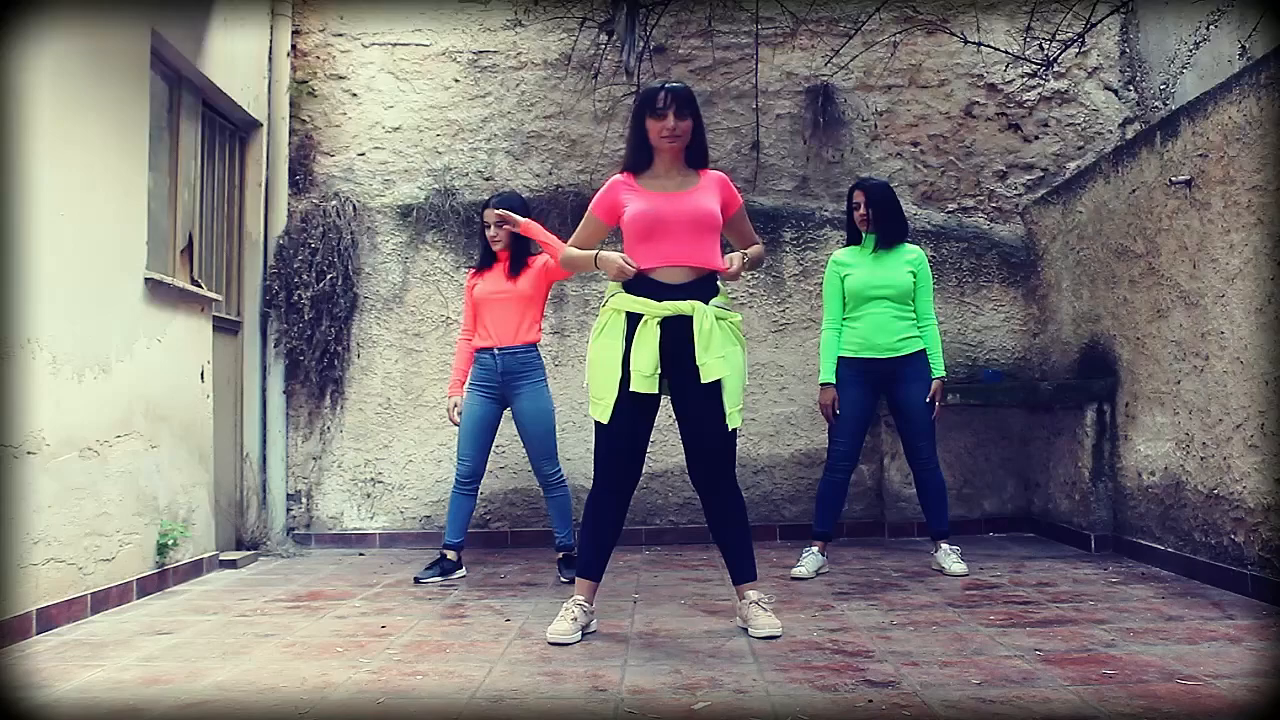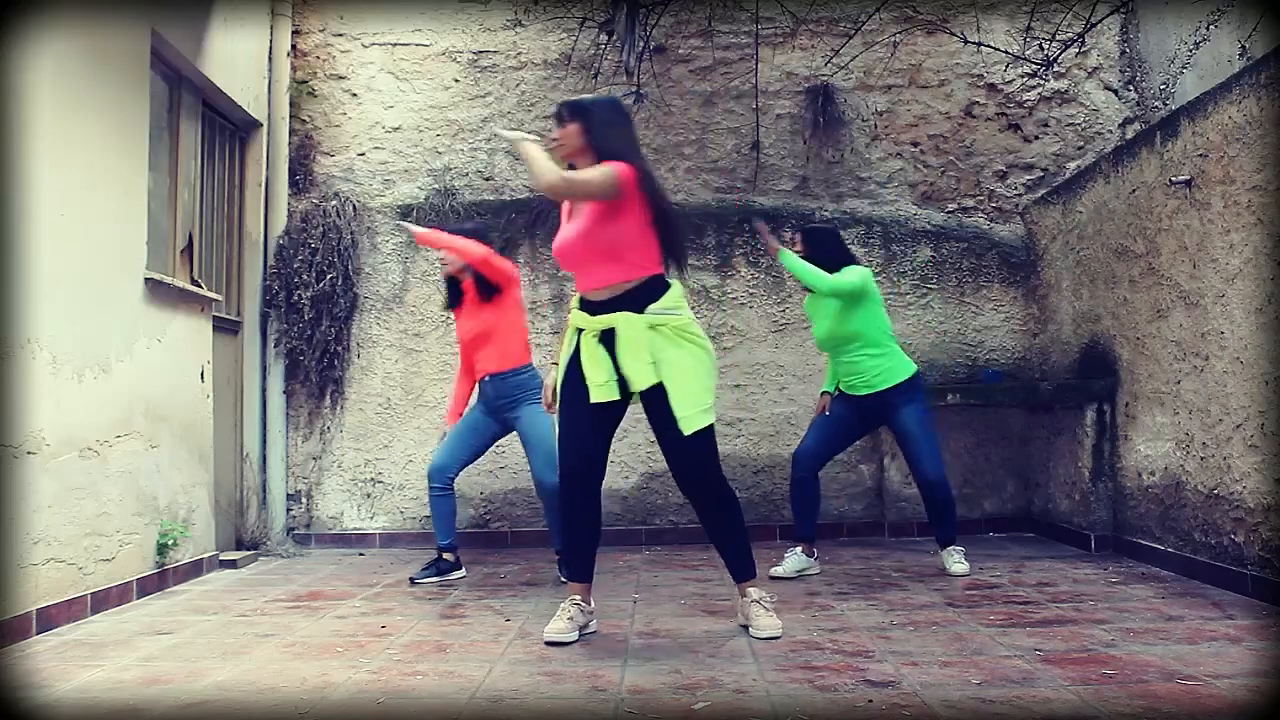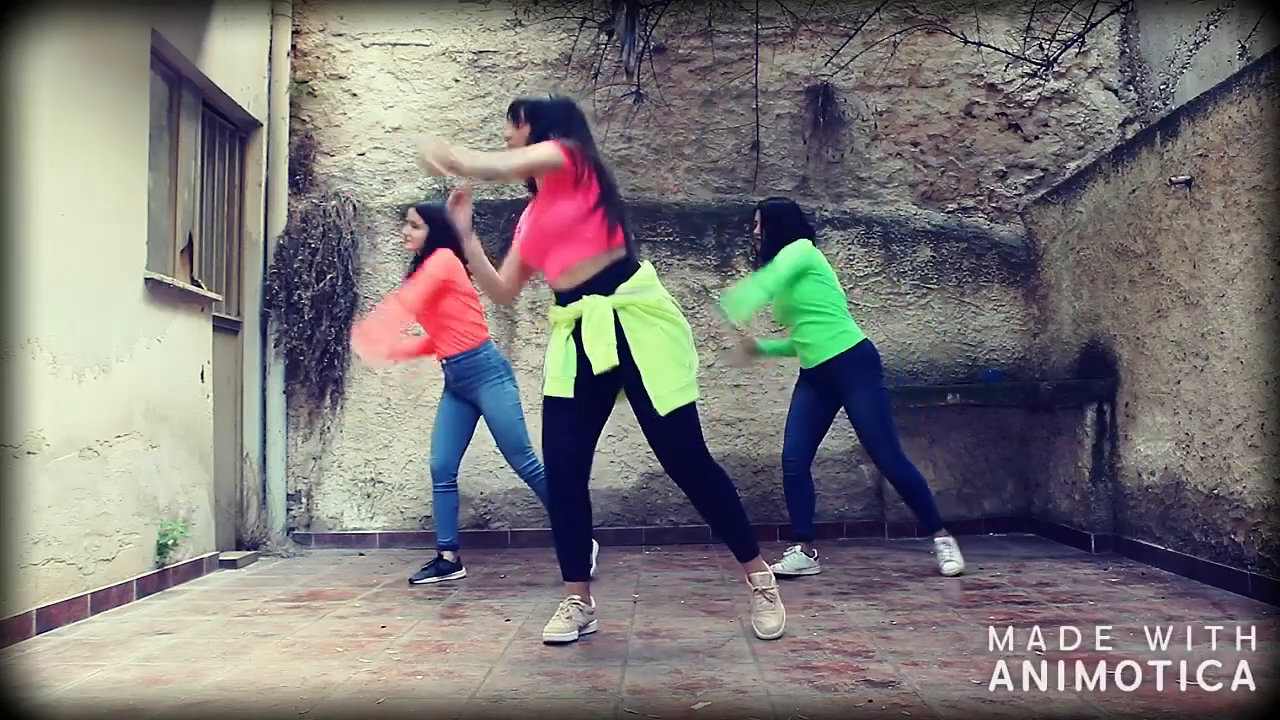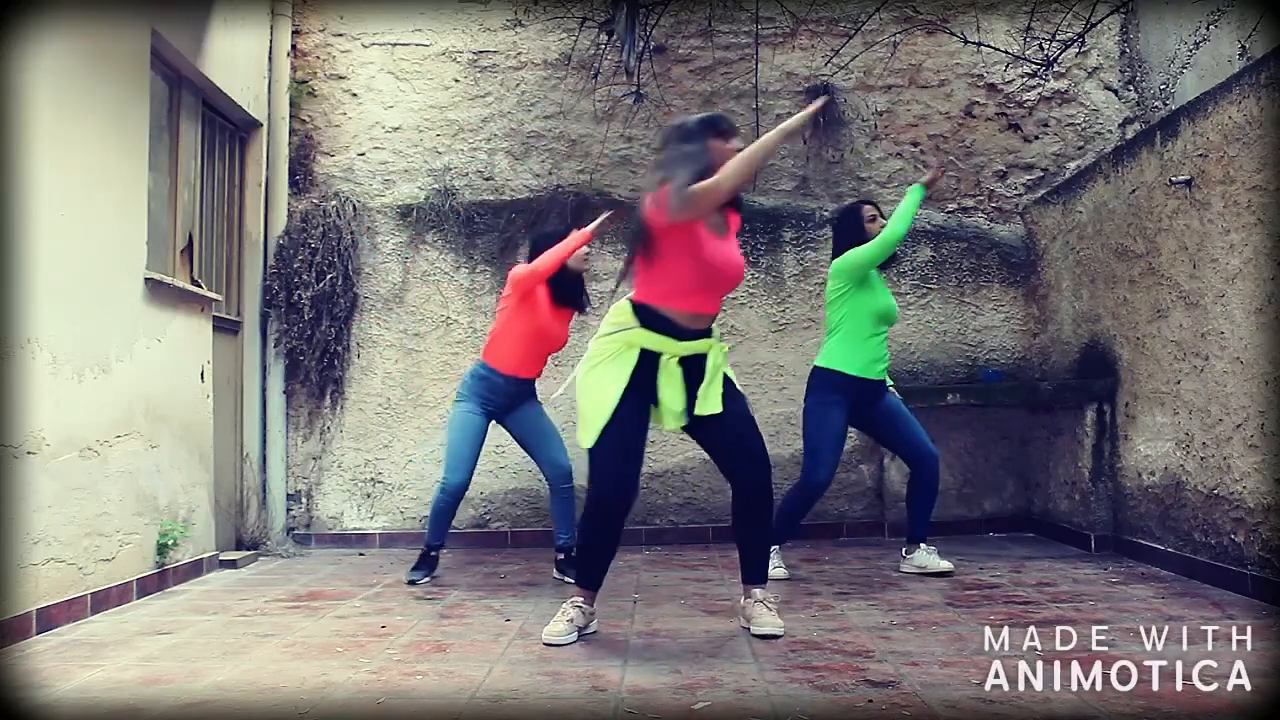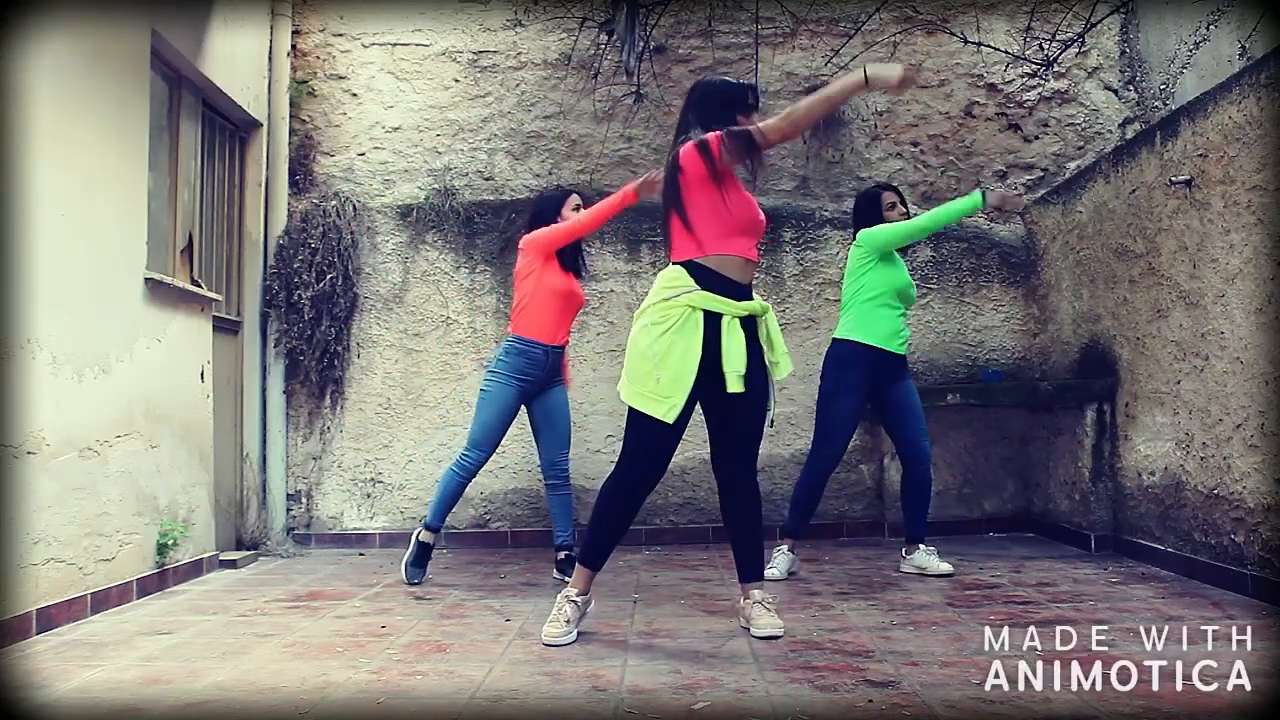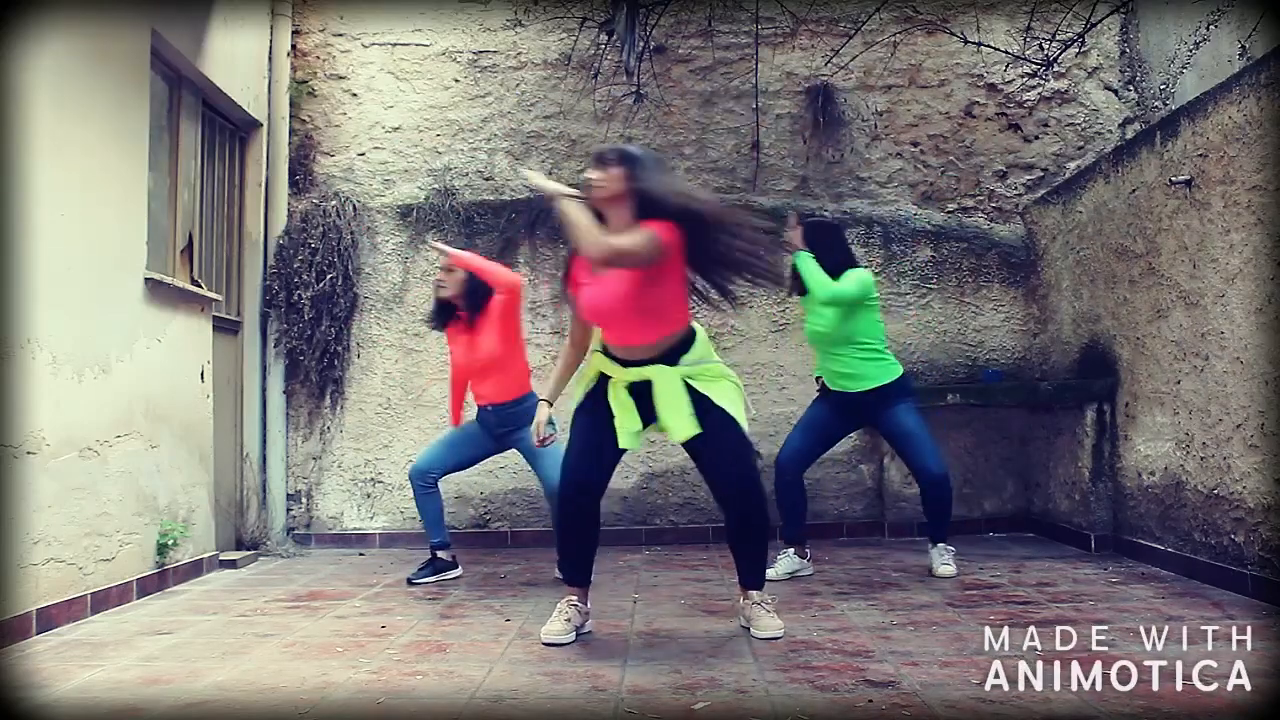
dt=0.7s
person 1, frame 1
left shoulder: (717, 185)
right shoulder: (620, 188)
left elbow: (754, 246)
right elbow: (568, 254)
left wrist: (740, 260)
right wrist: (602, 259)
left hip: (701, 329)
right hip: (633, 328)
left knee: (715, 469)
right knee: (614, 470)
left ankle: (748, 594)
right ankle: (582, 600)
person 1, frame 2
left shoulder: (622, 175)
right shoulder: (573, 209)
left elbow: (550, 181)
left wrist: (528, 144)
right wrist: (559, 364)
left hip: (656, 336)
right hip: (596, 340)
left knee: (699, 473)
right knee: (576, 476)
left ankle: (750, 591)
right ankle: (578, 600)
person 1, frame 3
left shoulder: (569, 161)
right shoulder: (532, 215)
left elbow: (492, 165)
right elbow: (503, 290)
left wrist: (445, 155)
right wrist: (464, 230)
left hip: (632, 321)
right hip: (575, 336)
left knee: (685, 458)
right knee: (563, 471)
left ankle: (757, 575)
right ankle: (578, 601)
person 1, frame 4
left shoulder: (728, 219)
right shoulder: (670, 202)
right elbow: (727, 180)
right wrist: (793, 122)
left hip: (696, 359)
right hip: (634, 354)
left knee: (754, 473)
right knee: (610, 489)
left ankle: (754, 594)
right ankle: (582, 603)
person 1, frame 5
left shoulder: (721, 176)
right shoulder: (698, 153)
right elbow: (786, 125)
right wrist: (867, 76)
left hip: (735, 325)
right hip: (688, 319)
left knee: (738, 468)
right knee: (640, 465)
left ankle: (753, 595)
right ankle: (577, 593)
person 1, frame 6
left shoulder: (661, 232)
right shoulder: (580, 260)
left elbow: (604, 252)
right elbow: (579, 338)
left wrist: (563, 196)
right wrist: (547, 400)
left hip: (683, 377)
right hip: (614, 381)
left knee: (741, 488)
right knee: (573, 491)
left ankle: (753, 596)
right ankle: (574, 602)
person 2, frame 1
left shoulder: (913, 256)
right shoulder: (841, 260)
left elbow: (927, 319)
right elbow: (831, 323)
left wrist: (938, 373)
right wrist: (827, 379)
left hip: (908, 365)
right hip: (855, 368)
left knee: (924, 458)
right knee: (840, 459)
left ankle: (942, 546)
right ankle: (818, 549)
person 2, frame 2
left shoulder: (857, 277)
right shoulder: (812, 304)
left elbow: (827, 284)
left wrist: (779, 254)
right wrist: (828, 390)
left hip: (901, 392)
right hip: (853, 399)
left knee: (932, 477)
right knee: (804, 461)
left ankle: (949, 547)
right ankle: (804, 552)
person 2, frame 3
left shoulder: (801, 251)
right shoulder: (786, 276)
left elbow: (767, 281)
left wrist: (730, 312)
right wrist: (760, 347)
left hip: (852, 364)
right hip: (815, 377)
left knee: (887, 458)
right knee: (793, 461)
left ankle: (940, 537)
right ankle: (804, 551)
person 2, frame 4
left shoulder: (874, 278)
right shoulder: (847, 266)
right elbow: (895, 235)
left wrist: (886, 380)
right wrist: (920, 188)
left hip: (871, 390)
right hip: (832, 386)
left knee: (926, 459)
right knee: (816, 478)
left ankle: (915, 550)
right ankle: (773, 549)
person 2, frame 5
left shoulder: (893, 258)
right shoulder: (869, 239)
right elbow: (924, 223)
right wrist: (982, 198)
left hip: (893, 367)
right hip: (851, 360)
left knee: (918, 457)
right knee: (823, 458)
left ankle: (914, 550)
right ankle: (787, 547)
person 2, frame 6
left shoulder: (858, 280)
right shoulder: (809, 296)
left elbow: (829, 294)
left wrist: (801, 249)
right wrist: (820, 373)
left hip: (887, 394)
right hip: (836, 398)
left knee: (933, 474)
right knee: (786, 464)
left ankle: (940, 546)
right ankle: (795, 553)
person 3, frame 1
left shoulder: (539, 267)
right shoulder: (477, 275)
right elbow: (467, 335)
right wrist: (455, 387)
left hip: (526, 371)
right hip: (484, 374)
left knee: (547, 470)
right knee: (466, 472)
left ankle: (567, 553)
right ankle: (451, 557)
person 3, frame 2
left shoulder: (503, 280)
right shoulder: (463, 305)
left elbow: (483, 253)
right elbow: (467, 367)
left wrist: (424, 234)
right wrist: (452, 421)
left hip: (524, 393)
right hip: (489, 401)
left knee: (548, 481)
right knee: (440, 469)
left ankle: (567, 556)
right ankle: (449, 558)
person 3, frame 3
left shoulder: (443, 261)
right shoulder: (427, 272)
left elbow: (406, 300)
left wrist: (372, 334)
right wrist: (391, 351)
left hip: (482, 372)
right hip: (454, 381)
left knee: (524, 463)
right knee: (441, 469)
right ankle: (448, 558)
person 3, frame 4
left shoulder: (566, 306)
right shoulder: (523, 280)
right elbow: (544, 265)
right wrist: (591, 229)
left hip: (521, 397)
right hip: (481, 388)
left knee: (561, 471)
right knee: (455, 481)
left ankle: (566, 557)
right ankle: (429, 553)
person 3, frame 5
left shoulder: (567, 268)
right shoulder: (535, 243)
right elbow: (584, 224)
left wrist: (563, 370)
right wrist: (631, 193)
left hip: (550, 372)
right hip: (516, 363)
left knee: (557, 469)
right knee: (473, 457)
left ankle: (565, 557)
right ankle: (426, 536)
person 3, frame 6
left shoulder: (501, 309)
right shoulder: (453, 326)
left elbow: (513, 282)
left wrist: (459, 257)
right wrist: (456, 418)
left hip: (525, 416)
right hip: (486, 423)
left knee: (562, 487)
right knee: (422, 472)
right ankle: (443, 558)
